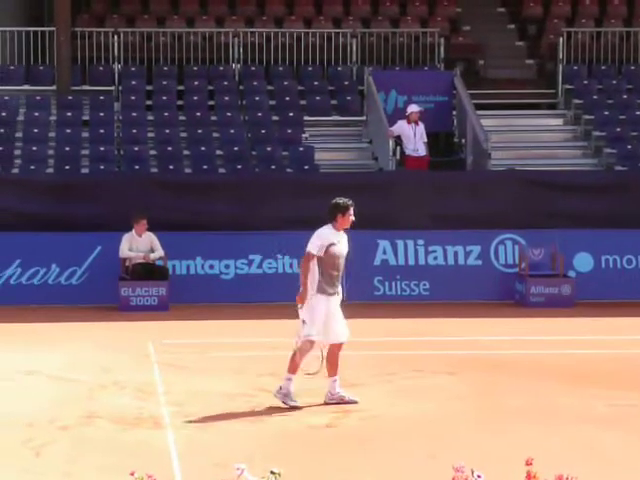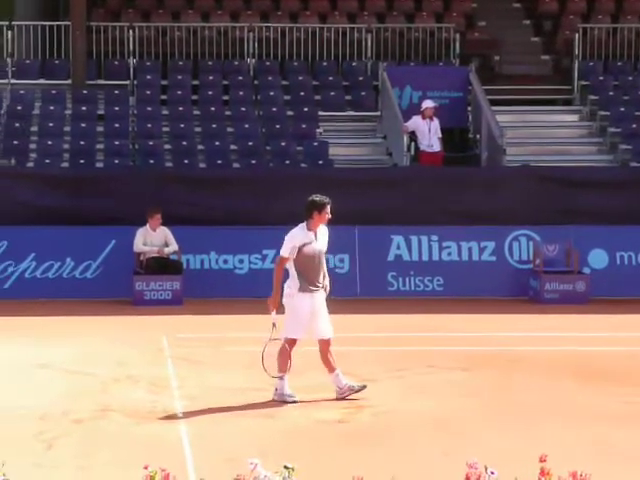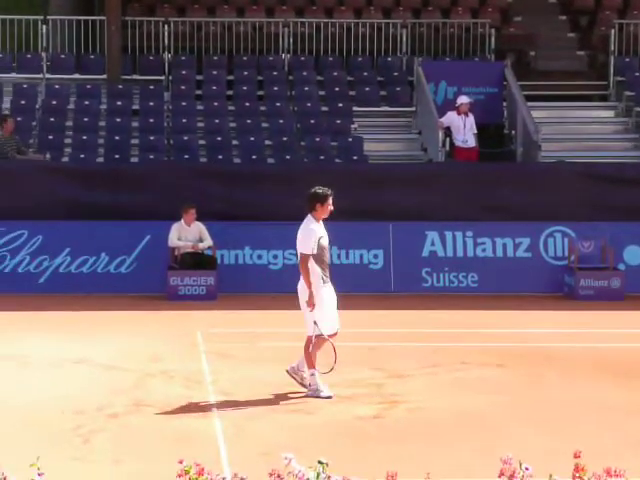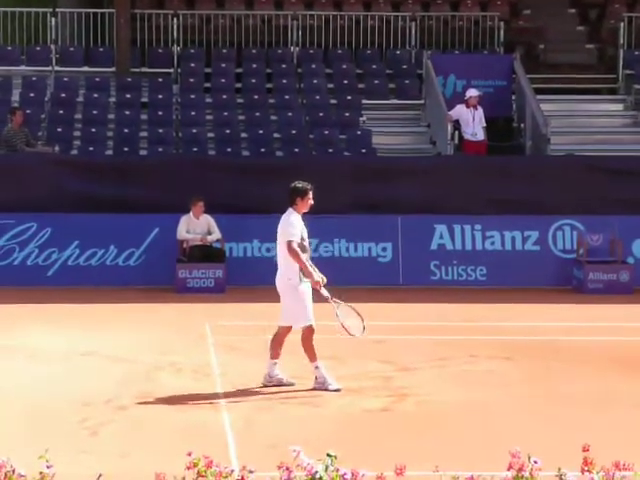
dt=0.4s
person 1, frame 1
left shoulder: (343, 238)
right shoulder: (322, 235)
right elbow: (306, 262)
left wrist: (338, 291)
right wrist: (303, 290)
left hip: (332, 298)
right hip: (315, 297)
left knee: (337, 344)
right knee: (308, 343)
left ankle: (334, 391)
right ankle: (285, 388)
person 1, frame 2
left shoulder: (324, 232)
right shoulder: (296, 236)
right elbow: (280, 264)
left wrist: (325, 279)
right wrist: (276, 293)
left hip: (317, 295)
right hip: (298, 295)
left knee: (325, 341)
right knee: (291, 341)
left ankle: (340, 385)
right ankle: (281, 388)
person 1, frame 3
left shoulder: (318, 225)
right shoulder: (309, 229)
right elbow: (304, 263)
right wrist: (311, 292)
left hip: (324, 287)
right hip: (314, 289)
left knee: (329, 332)
right knee: (316, 335)
left ankle: (299, 367)
right ankle: (313, 383)
person 1, frame 4
left shoulder: (294, 219)
right shoulder: (291, 220)
right elbow: (292, 249)
left wrist: (316, 272)
right wrist: (310, 274)
left hip: (293, 280)
right hip: (293, 281)
left knee: (284, 328)
right knee: (308, 328)
left ankle: (272, 373)
right ankle: (320, 376)
